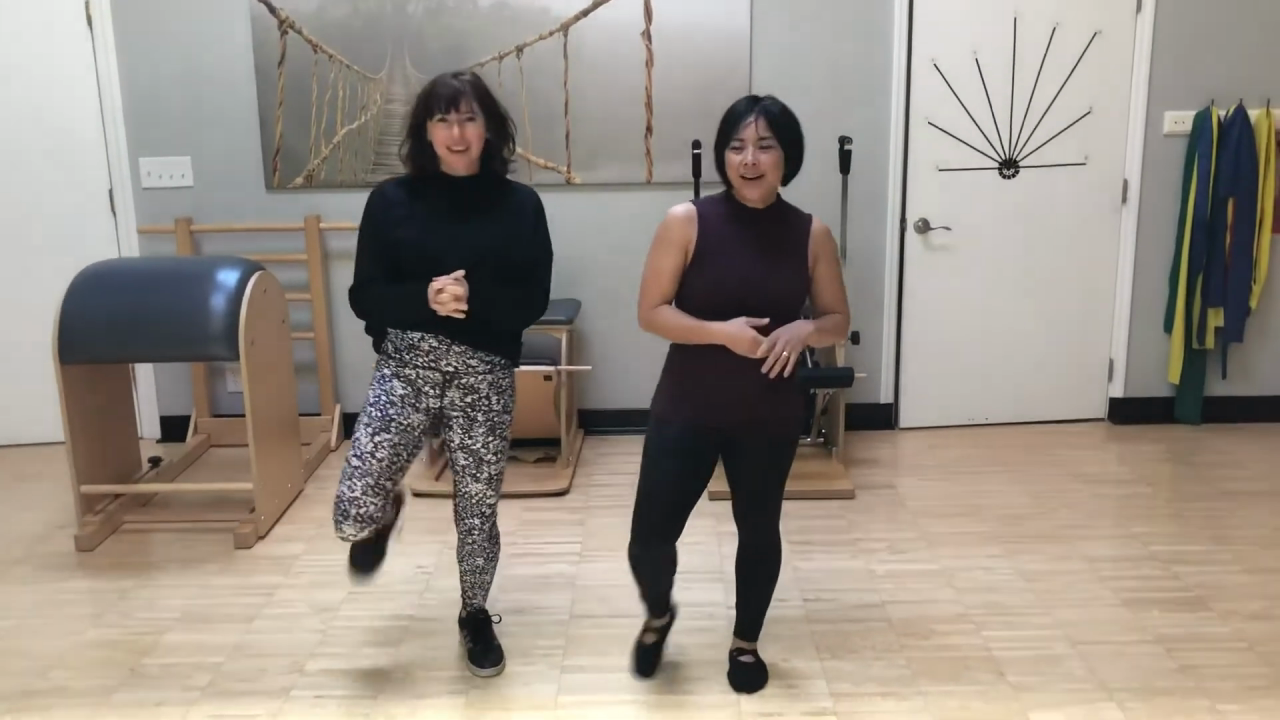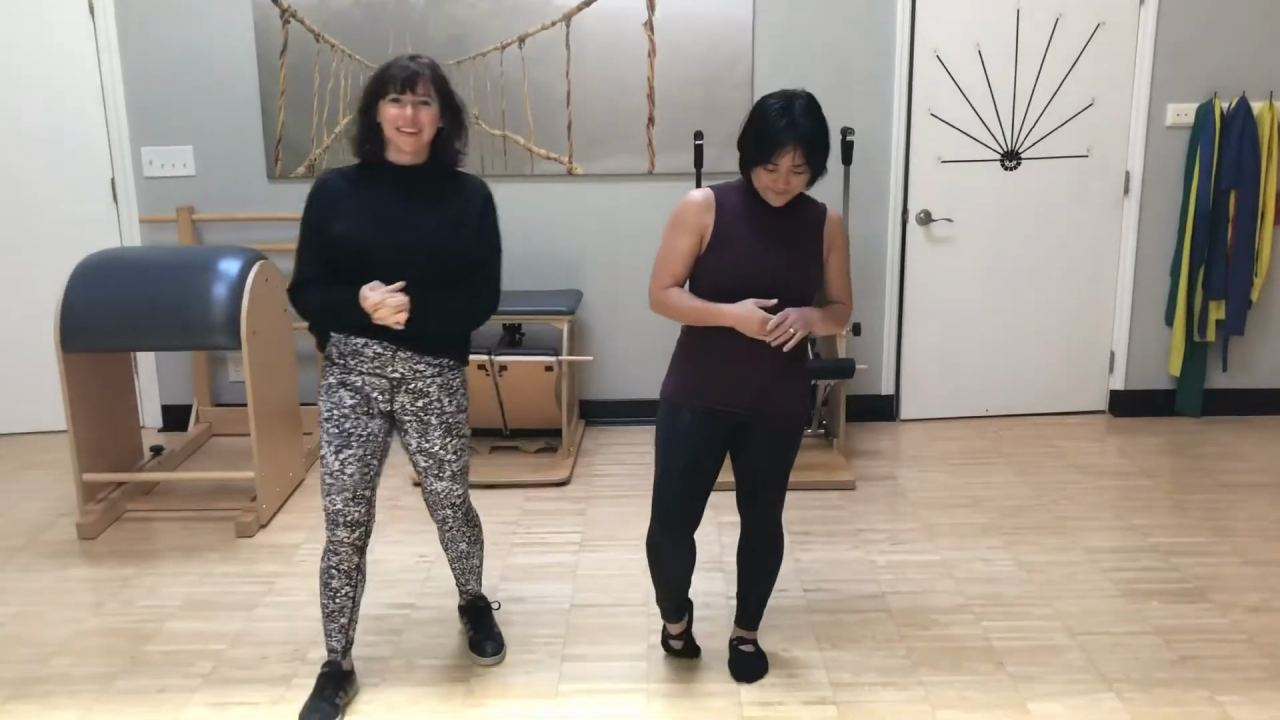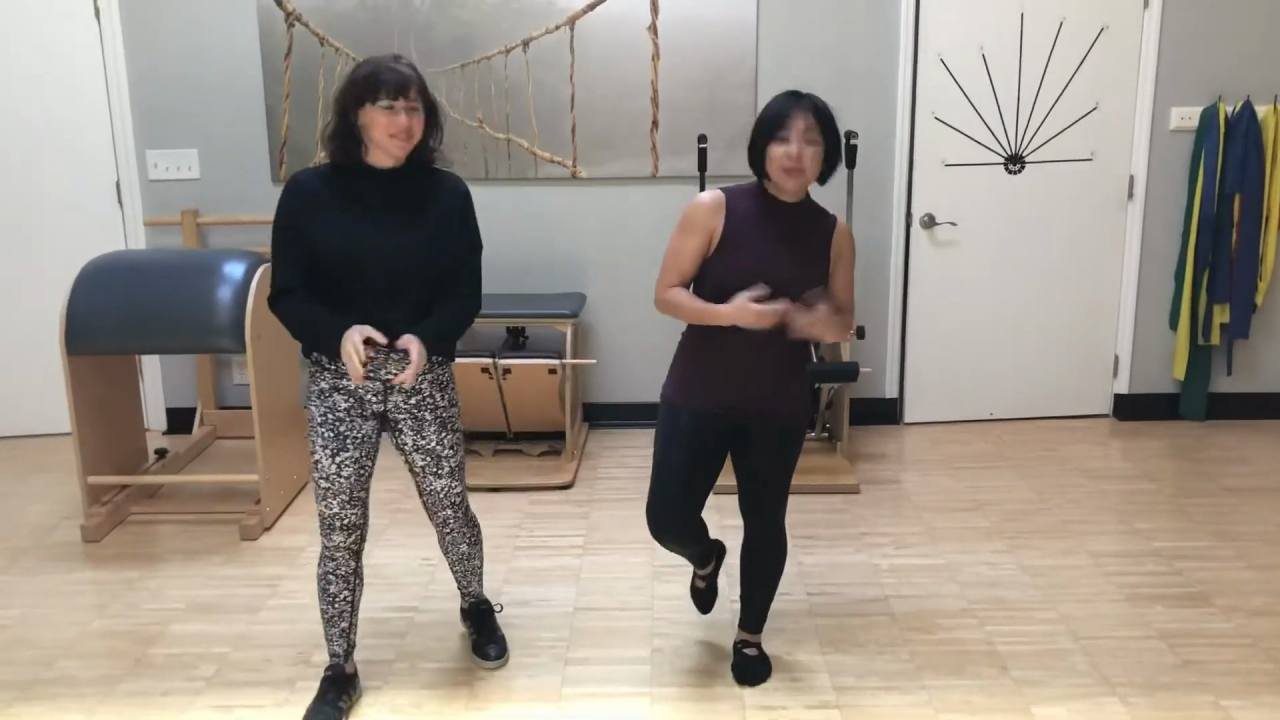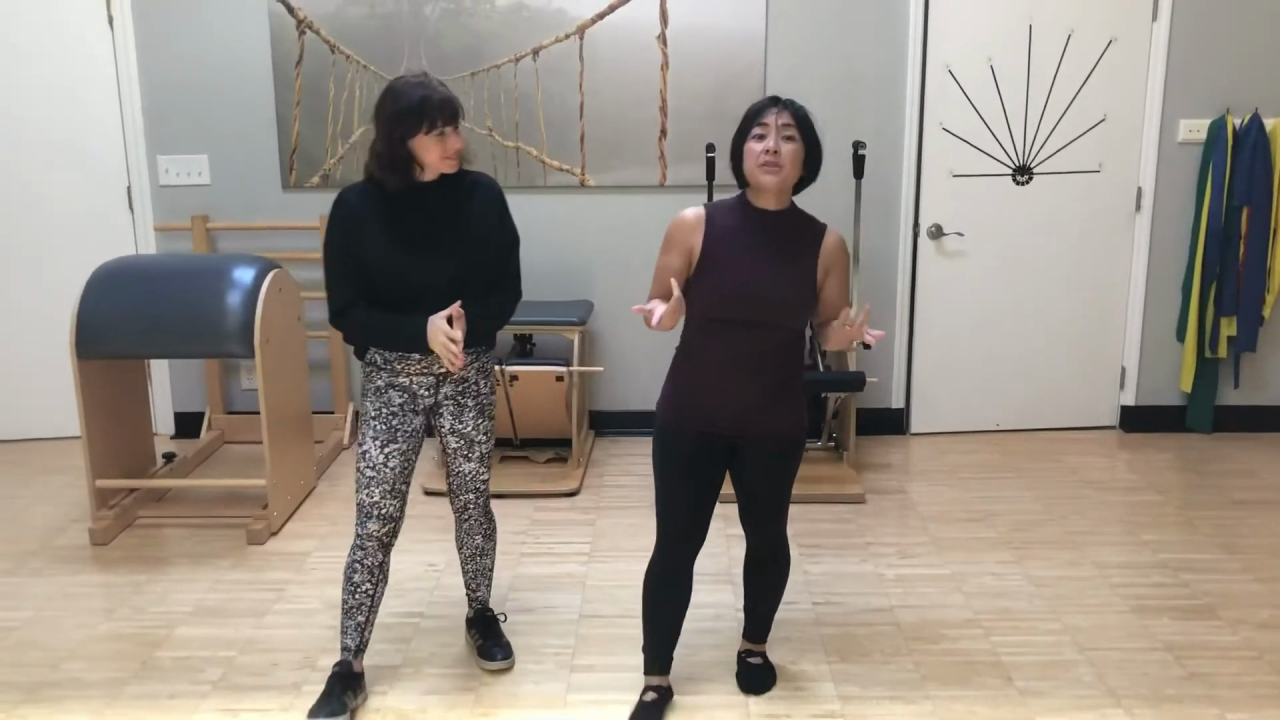
dt=0.4s
person 1, frame 1
left shoulder: (519, 204)
right shoulder: (392, 200)
left elbow: (533, 300)
right elbow: (365, 297)
left wrist: (474, 299)
right wrist: (425, 299)
left hip: (484, 373)
right hip: (404, 367)
left knee: (477, 511)
right knee: (353, 510)
left ankle: (475, 617)
right ankle: (386, 512)
person 1, frame 2
left shoulder: (468, 197)
right shoulder: (335, 190)
left elbow: (481, 299)
right elbow: (305, 290)
left wrist: (413, 310)
right wrist: (358, 303)
left hip: (434, 375)
right hip: (349, 374)
left knee: (451, 506)
right knee: (345, 526)
left ankle: (473, 603)
right ankle: (336, 666)
person 1, frame 3
left shoulder: (446, 194)
right shoulder: (309, 192)
left elbow: (465, 293)
right elbow: (287, 296)
left wrist: (428, 339)
right wrist: (339, 335)
left hip: (423, 377)
right hip: (338, 382)
left knee: (450, 507)
right knee: (340, 529)
left ankle: (475, 606)
person 1, frame 4
left shoulder: (481, 196)
right shoulder: (358, 207)
left elbow: (507, 289)
right elbow: (346, 313)
left wrist: (467, 325)
right wrist: (422, 330)
left hip: (468, 373)
right hip: (391, 376)
left knee: (472, 501)
right knee: (375, 522)
left ankle: (481, 614)
right ankle: (348, 668)
person 2, frame 1
left shoulder: (810, 235)
right shoulder: (686, 221)
left elbow: (838, 320)
right elbow: (650, 312)
left wrist: (803, 331)
right wrist: (720, 332)
left hip: (770, 415)
right hip: (686, 409)
left knee: (759, 530)
right knee: (651, 534)
left ankle: (745, 642)
right ankle: (657, 616)
person 2, frame 2
left shoulder: (824, 224)
right shoulder: (703, 206)
left elbow: (840, 309)
right elbow: (661, 294)
left wrist: (808, 317)
right wrist: (731, 314)
left hip: (777, 402)
right hip: (696, 395)
left knee: (762, 519)
right knee: (671, 522)
left ankle: (746, 632)
right ankle: (675, 616)
person 2, frame 3
left shoulder: (832, 233)
right shoulder: (713, 209)
left elbow: (844, 317)
right elbow: (668, 294)
left wrist: (824, 322)
right wrist: (727, 312)
left hip: (778, 407)
right hip: (697, 396)
left knee: (765, 522)
right knee: (666, 515)
left ankle: (749, 636)
right ankle: (707, 557)
person 2, frame 4
left shoulder: (824, 244)
right shoulder: (694, 225)
left elbow: (827, 330)
right elbow: (661, 308)
left wrist: (844, 335)
right wrist: (664, 313)
left hip: (775, 424)
right hip: (689, 417)
left knee: (766, 536)
right knee: (674, 546)
left ankle: (753, 645)
